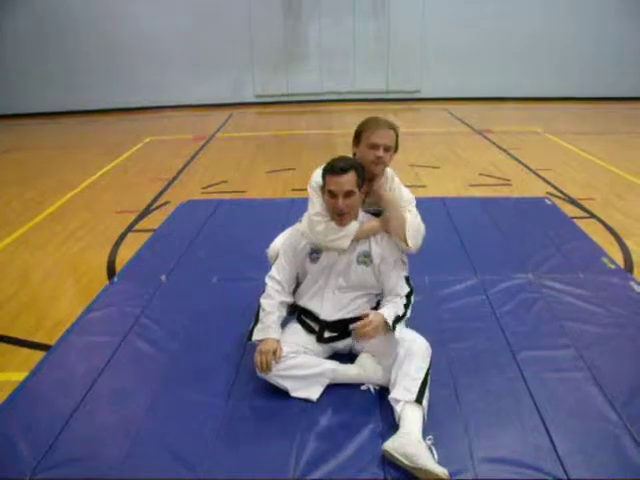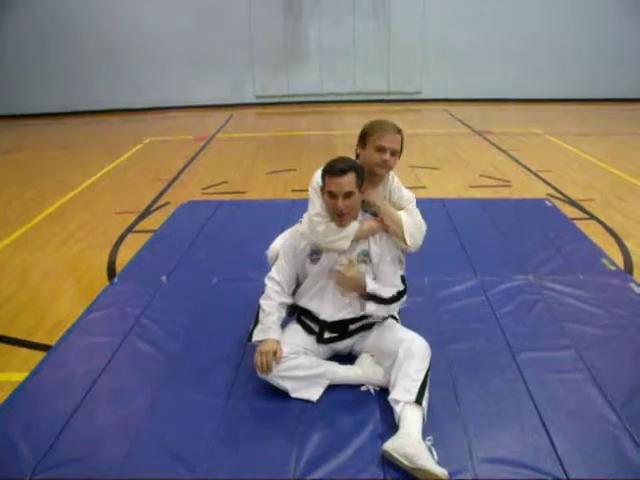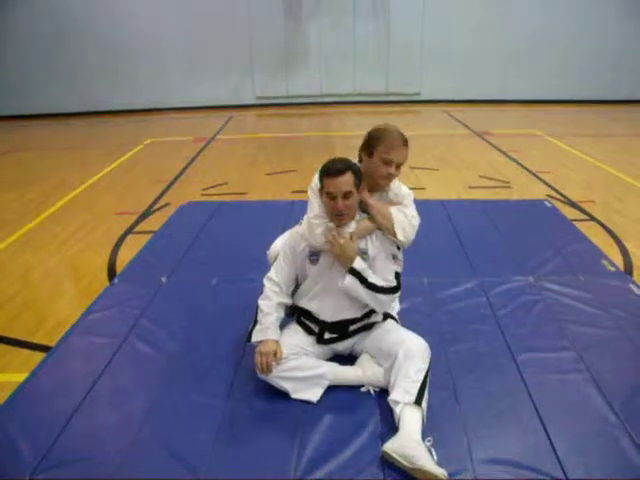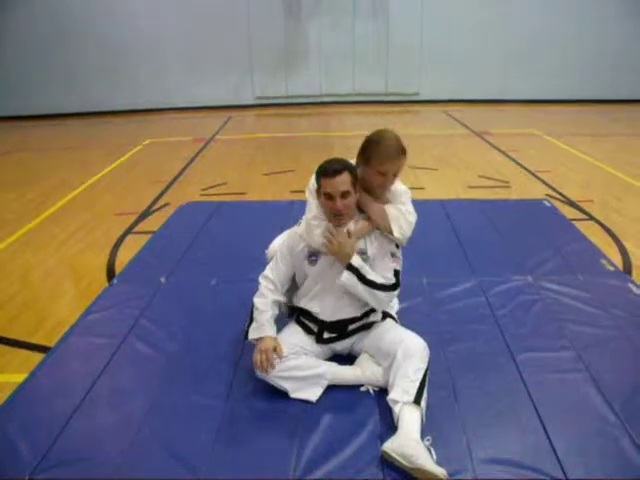
dt=0.2s
person 1, frame 1
left shoulder: (381, 236)
right shoulder: (303, 233)
left elbow: (401, 295)
right elbow: (277, 285)
left wrist: (383, 319)
right wrist: (268, 333)
left hip: (365, 324)
right hip: (312, 327)
left knee: (417, 348)
right knee: (269, 364)
left ankle: (409, 438)
right ankle: (367, 371)
person 1, frame 2
left shoulder: (381, 236)
right shoulder: (302, 235)
left elbow: (395, 298)
right elbow: (277, 286)
left wrist: (362, 289)
right wrist: (268, 335)
left hip: (366, 326)
right hip: (312, 327)
left knee: (416, 349)
right knee: (269, 365)
left ankle: (409, 439)
right ankle: (365, 372)
person 1, frame 3
left shoulder: (380, 235)
right shoulder: (301, 236)
left elbow: (386, 297)
right elbow: (275, 287)
left wrist: (352, 263)
right wrist: (267, 336)
left hip: (367, 326)
right hip: (313, 328)
left knee: (416, 349)
right knee: (270, 366)
left ankle: (409, 439)
right ankle: (366, 373)
person 1, frame 4
left shoulder: (379, 234)
right shoulder: (299, 237)
left elbow: (385, 296)
right elbow: (270, 285)
left wrist: (349, 260)
right wrist: (264, 333)
left hip: (366, 325)
right hip: (312, 328)
left knee: (415, 349)
right knee: (268, 365)
left ankle: (408, 438)
right ankle: (366, 373)
person 2, frame 1
left shoulder: (395, 188)
left elbow: (412, 242)
right elbow: (322, 233)
left wrist: (385, 197)
right wrist: (380, 223)
right hip: (316, 241)
right knee: (279, 251)
person 2, frame 2
left shoulder: (396, 190)
left elbow: (414, 238)
right elbow: (322, 233)
left wrist: (376, 201)
right wrist: (379, 223)
right hip: (316, 242)
right knee: (279, 252)
person 2, frame 3
left shoulder: (396, 190)
left elbow: (406, 231)
right elbow: (320, 235)
left wrist: (366, 197)
right wrist: (376, 222)
right hip: (317, 247)
right knee: (279, 253)
person 2, frame 4
left shoulder: (396, 189)
left elbow: (403, 229)
right elbow: (319, 236)
left wrist: (361, 195)
right wrist: (372, 222)
right hip: (319, 251)
